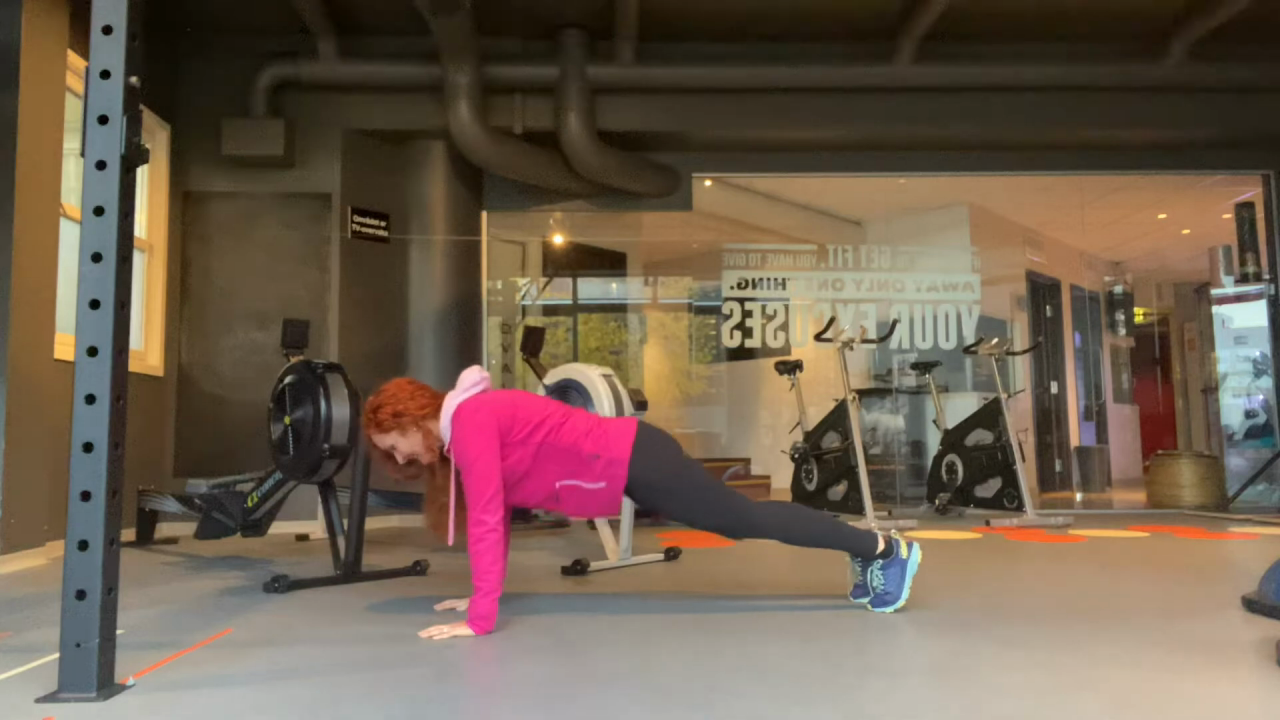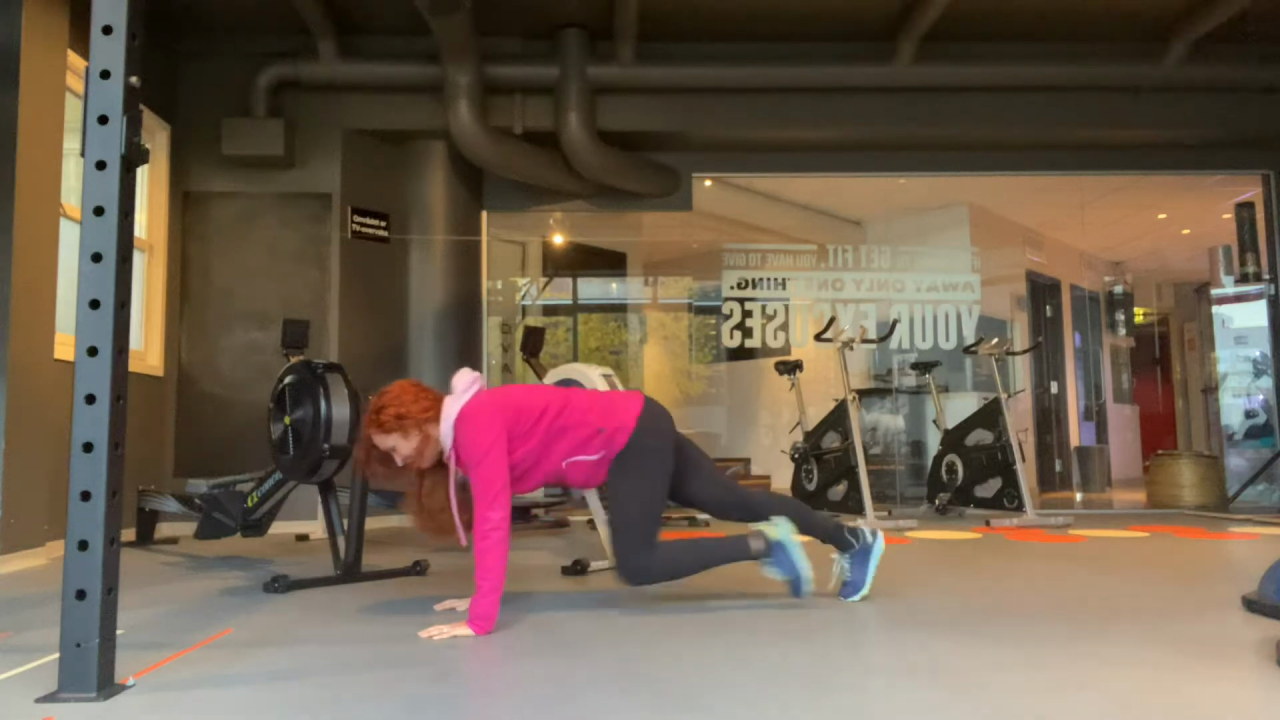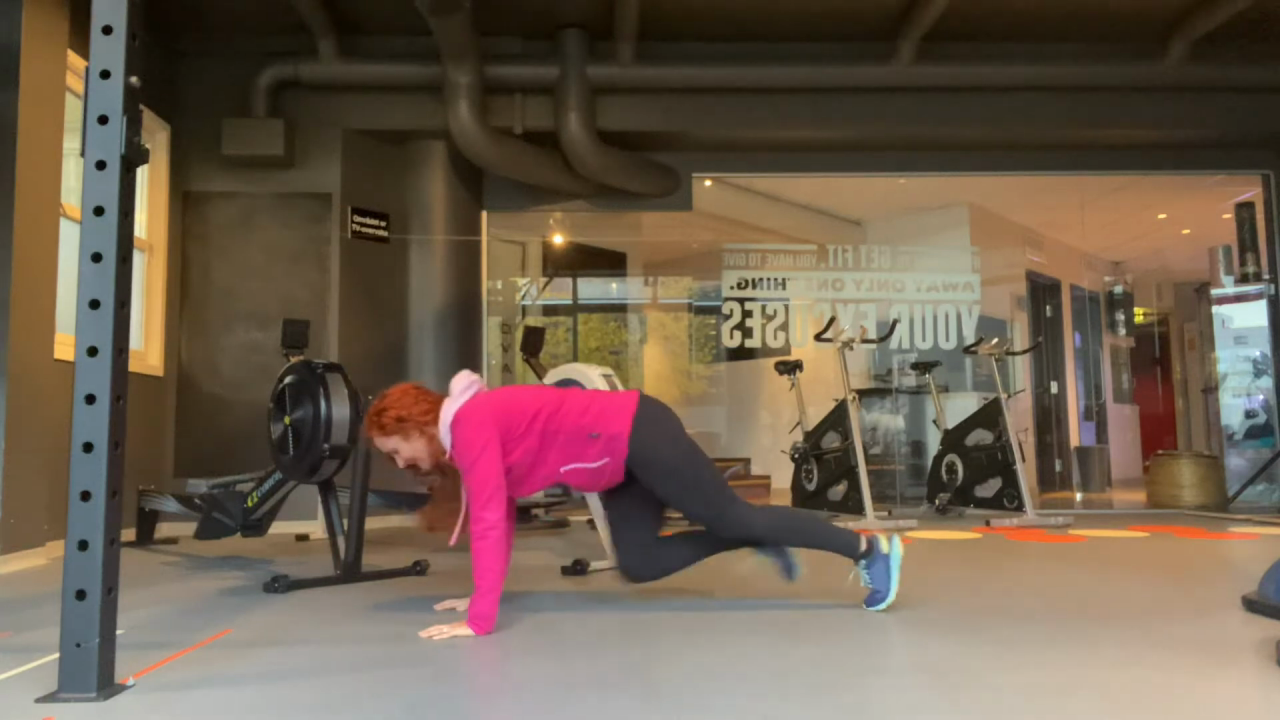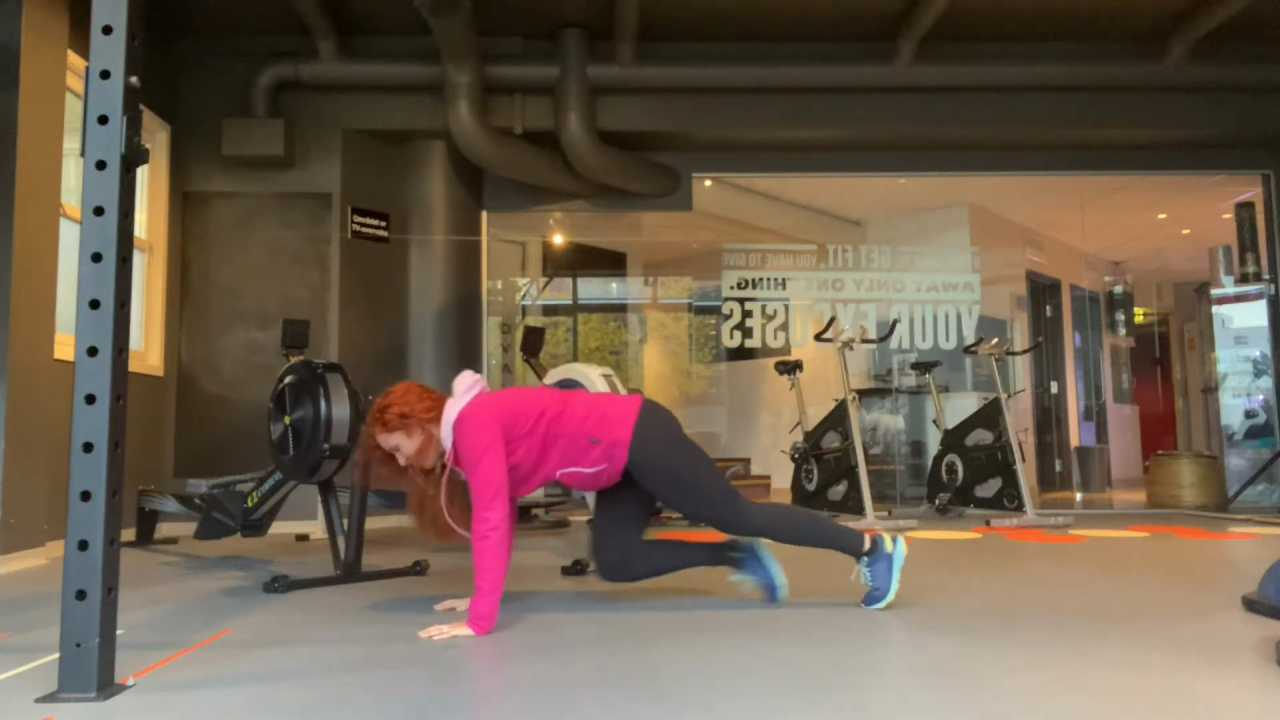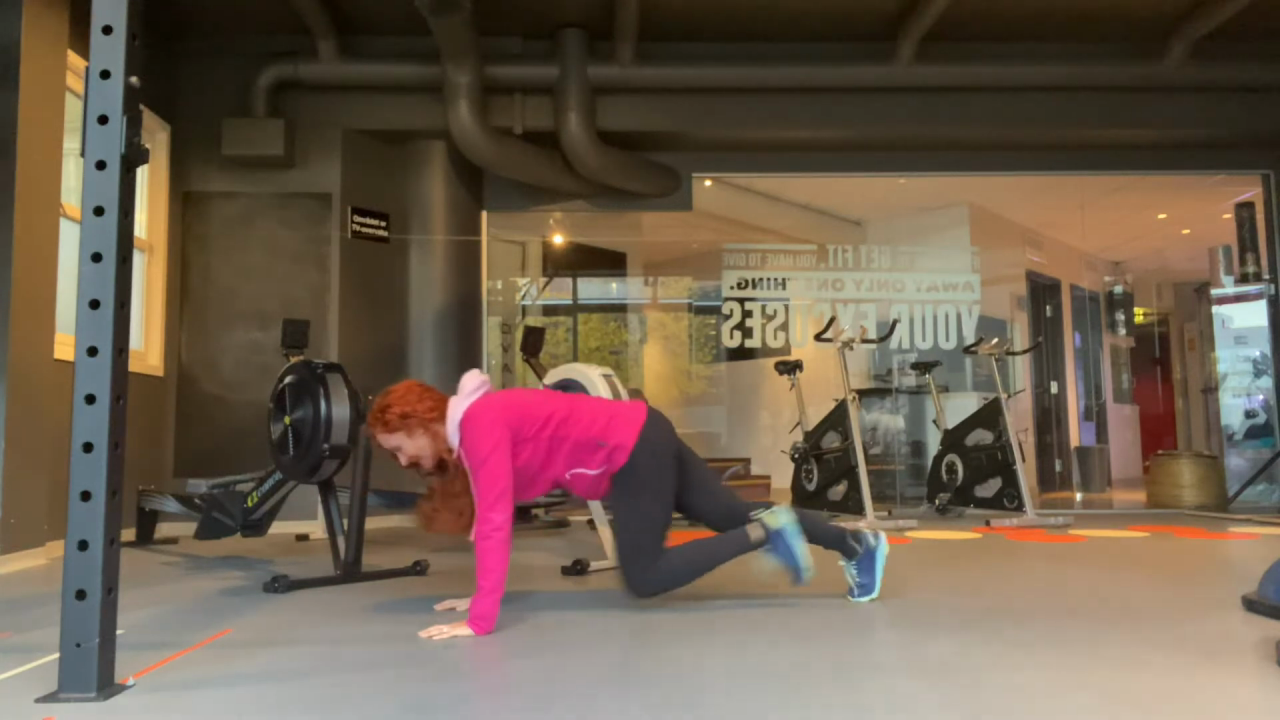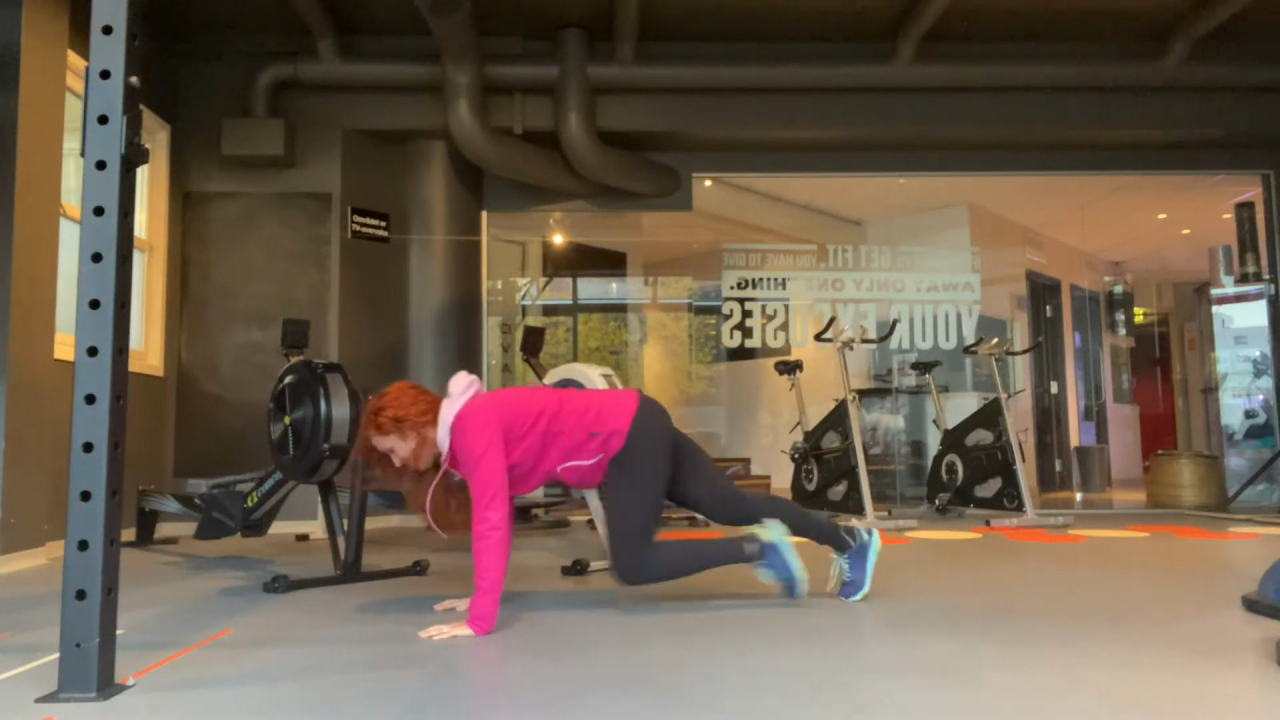
dt=0.7s
person 1, frame 1
left shoulder: (468, 422)
right shoulder: (474, 423)
left elbow: (485, 522)
right elbow: (496, 516)
left wrist: (479, 618)
right wrist: (483, 593)
left hip: (636, 462)
right hip: (623, 464)
left knee: (749, 518)
right knee: (741, 518)
left ankle: (887, 549)
right ankle: (865, 550)
person 1, frame 2
left shoulder: (475, 422)
right shoulder: (463, 429)
left elbow: (492, 521)
right elbow: (491, 514)
left wrist: (479, 617)
right wrist: (482, 591)
left hip: (636, 432)
right hip: (635, 435)
left knee: (636, 567)
right knee: (734, 502)
left ankle: (765, 544)
right ankle: (856, 540)
person 1, frame 3
left shoulder: (470, 426)
right shoulder: (475, 425)
left elbow: (489, 522)
right elbow: (501, 516)
left wrist: (480, 619)
right wrist: (483, 592)
left hip: (638, 436)
right hip: (620, 447)
left knee: (735, 517)
right knee: (638, 565)
left ankle: (872, 548)
right ankle: (757, 541)
person 1, frame 4
left shoulder: (473, 426)
right shoulder: (472, 430)
left elbow: (491, 522)
right elbow: (501, 515)
left wrist: (480, 617)
right wrist: (481, 591)
left hip: (638, 438)
right hip: (624, 448)
left knee: (738, 516)
right knee: (614, 564)
left ankle: (876, 547)
right ankle: (743, 561)
person 1, frame 5
left shoulder: (480, 424)
right shoulder: (468, 431)
left elbow: (494, 523)
right elbow: (495, 515)
left wrist: (480, 619)
right wrist: (480, 594)
left hip: (639, 443)
right hip: (637, 446)
left knee: (644, 580)
right knee: (735, 514)
left ankle: (766, 534)
right ankle: (859, 545)
person 1, frame 6
left shoulder: (472, 425)
right shoulder: (462, 431)
left elbow: (492, 523)
right elbow: (496, 515)
left wrist: (479, 616)
right wrist: (483, 590)
left hip: (634, 427)
right hip: (632, 432)
left knee: (631, 565)
right knee: (733, 506)
left ankle: (758, 547)
right ankle: (853, 542)
